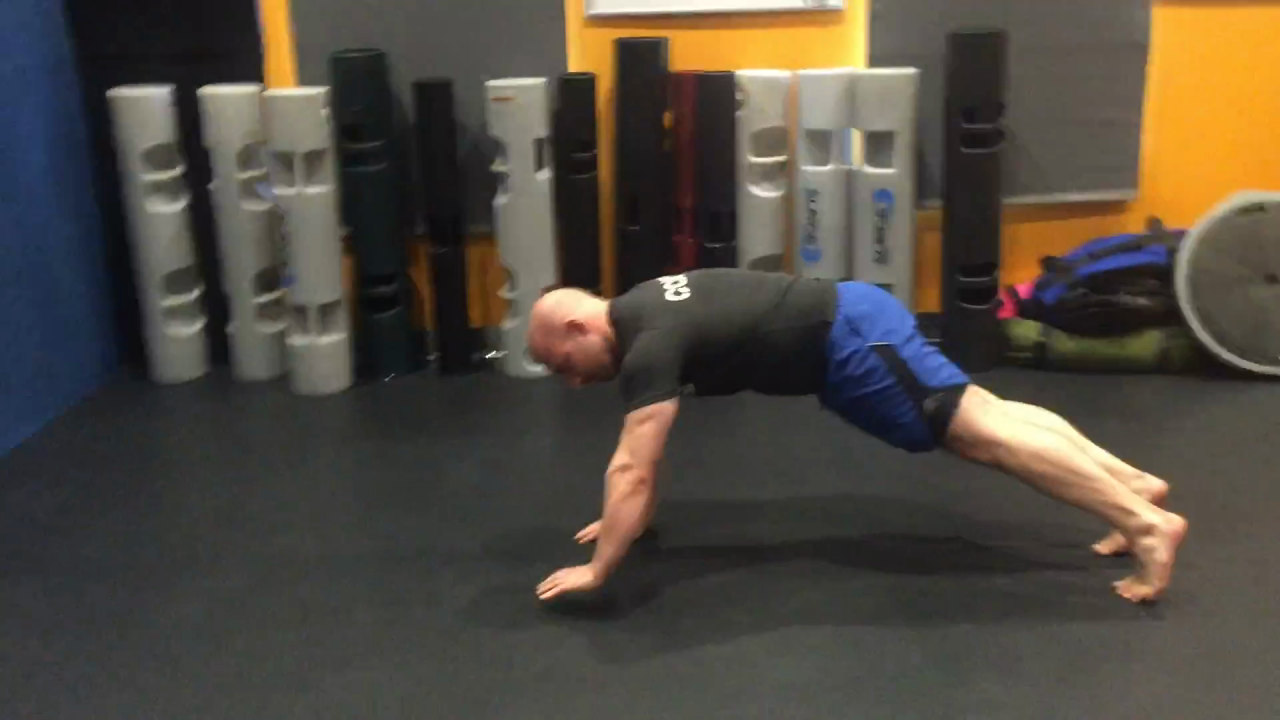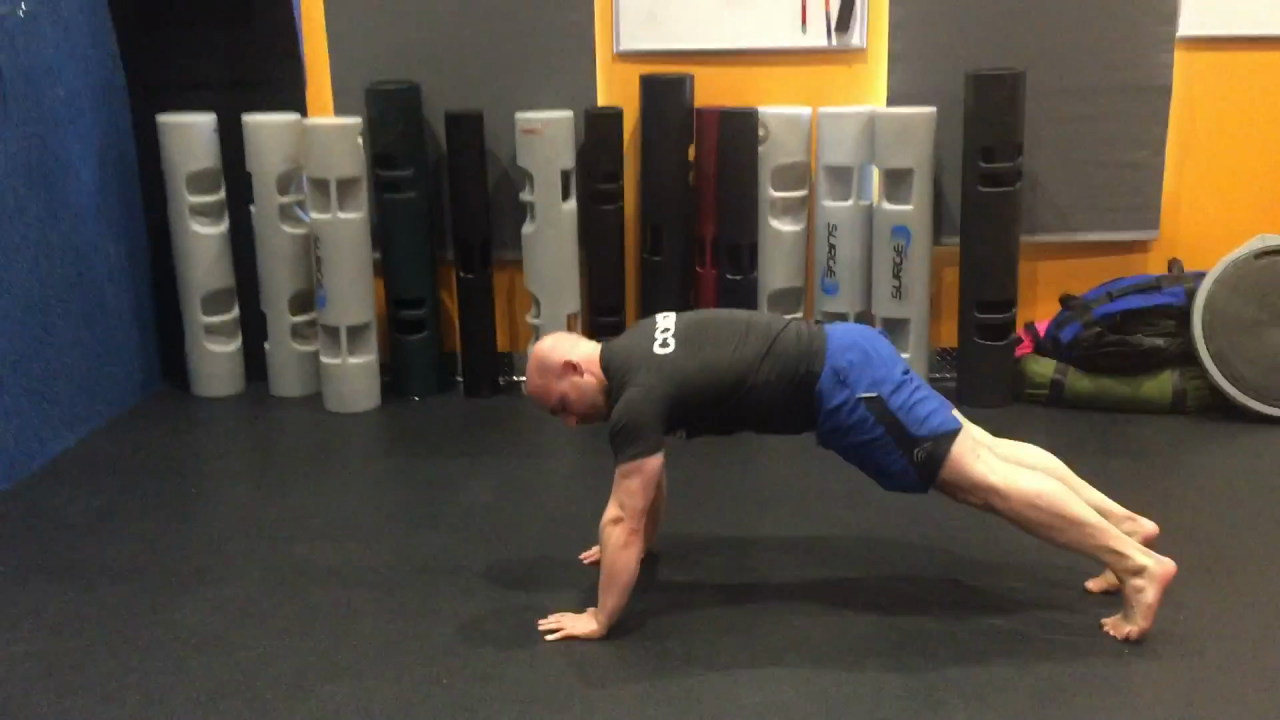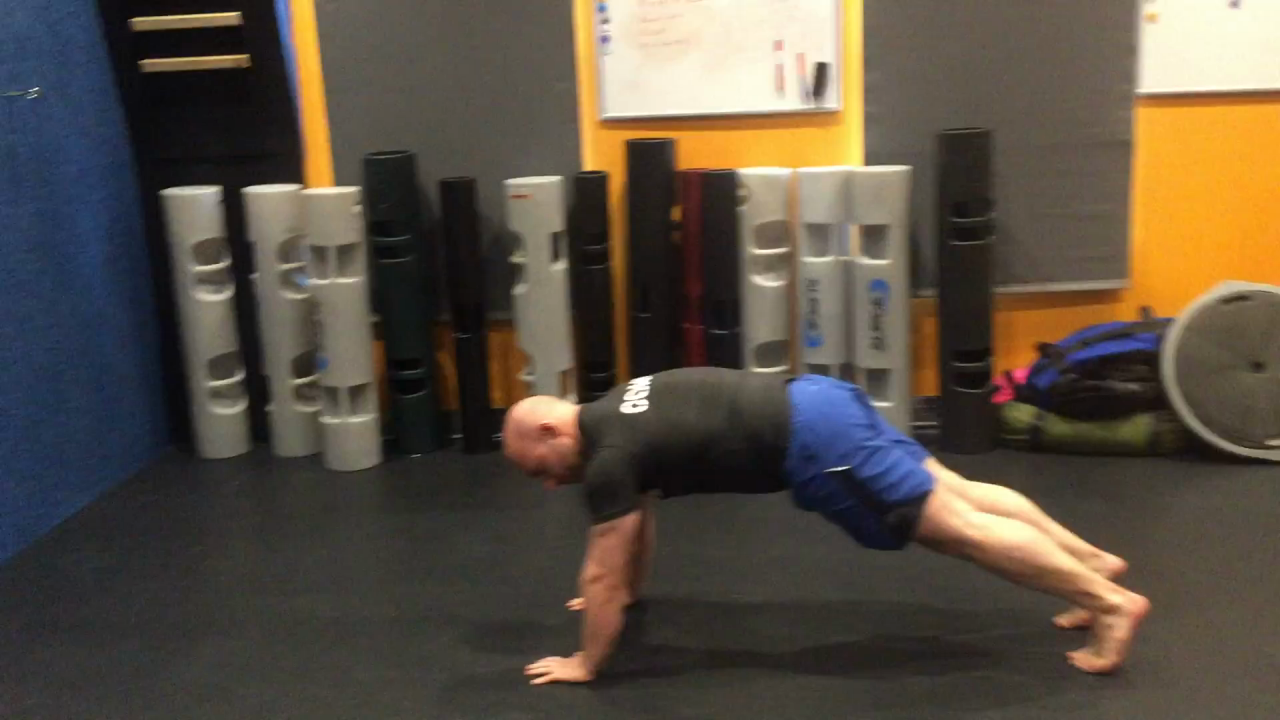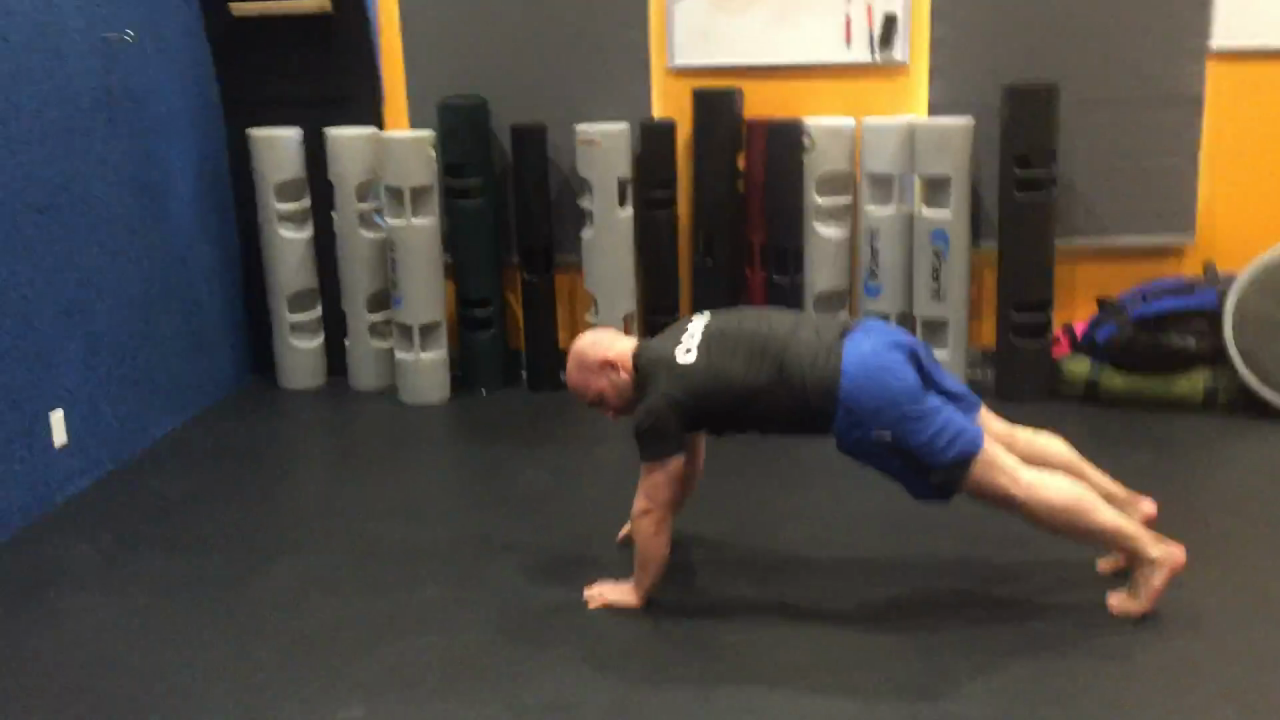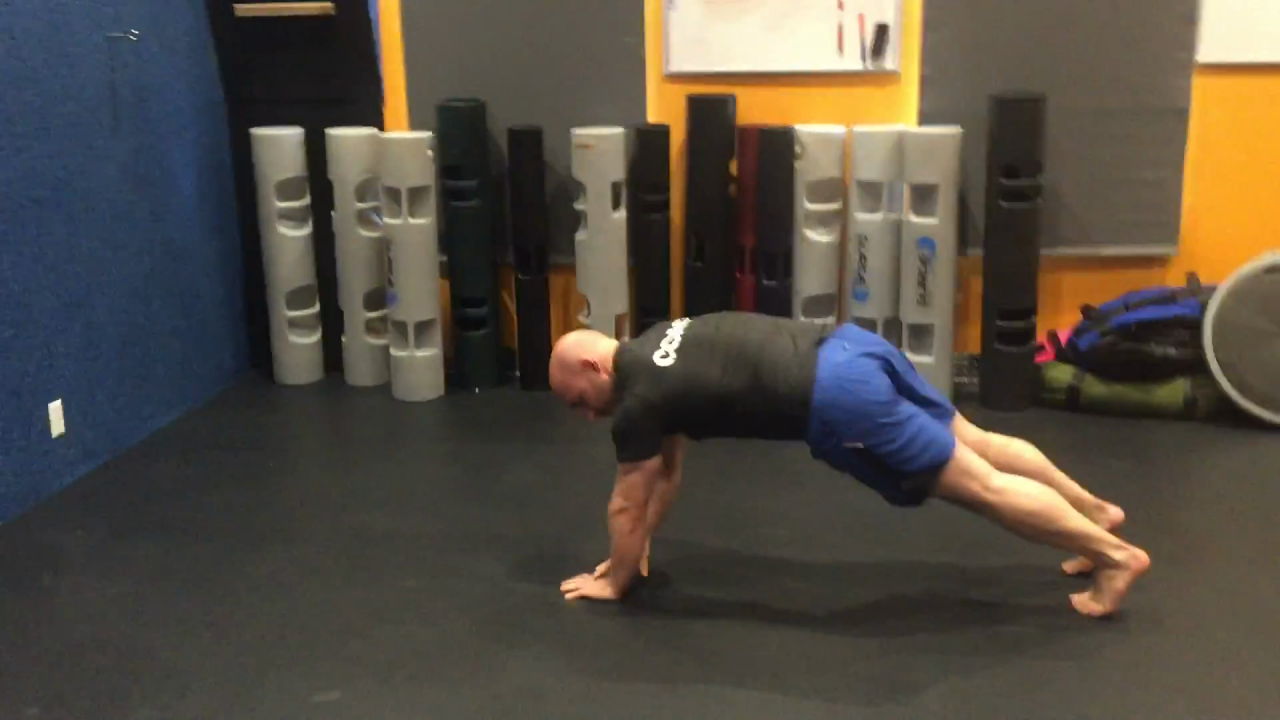
dt=0.3s
person 1, frame 1
left shoulder: (649, 343)
right shoulder: (638, 314)
left elbow: (631, 466)
right elbow: (645, 448)
left wrist: (598, 571)
right wrist: (634, 514)
left hip: (850, 340)
right hip: (847, 324)
left knee: (987, 434)
right knee: (984, 411)
left ankle: (1148, 527)
right ankle: (1135, 485)
person 1, frame 2
left shoulder: (636, 393)
right shoulder: (631, 352)
left elbow: (623, 514)
right elbow: (649, 476)
left wrist: (599, 619)
right wrist: (636, 543)
left hip: (841, 385)
right hip: (843, 354)
left knee: (977, 474)
right knee: (981, 448)
left ankle: (1136, 566)
right ankle: (1128, 525)
person 1, frame 3
left shoulder: (608, 457)
right shoulder: (616, 416)
left elbow: (602, 573)
right elbow: (640, 515)
left wrist: (586, 664)
right wrist: (626, 590)
left hip: (812, 440)
right hip: (816, 398)
left knee: (956, 525)
right knee: (956, 492)
left ankle: (1111, 601)
right ankle: (1093, 560)
person 1, frame 4
left shoulder: (661, 397)
right shoulder: (673, 349)
left elbow: (653, 505)
right elbow: (690, 451)
left wrist: (637, 589)
right wrist: (659, 521)
left hip: (864, 396)
right hip: (871, 344)
left knee: (1005, 479)
right knee: (1003, 438)
left ankle: (1151, 553)
right ankle: (1131, 506)
person 1, frame 5
left shoulder: (639, 398)
right shoulder: (657, 349)
left elbow: (627, 504)
right elbow: (668, 467)
left wrist: (613, 583)
right wrist: (639, 547)
left hip: (838, 400)
right hip: (850, 349)
left knee: (980, 486)
right knee: (976, 445)
left ankle: (1116, 557)
right ankle: (1098, 513)
